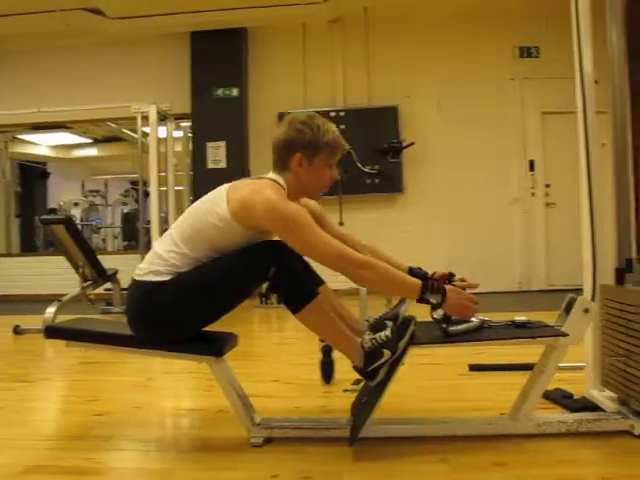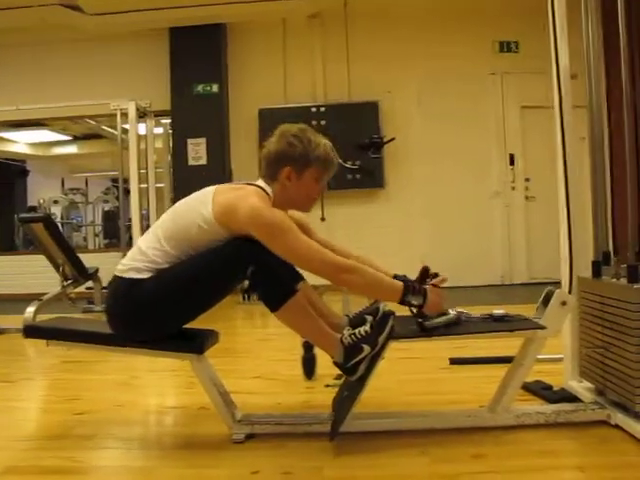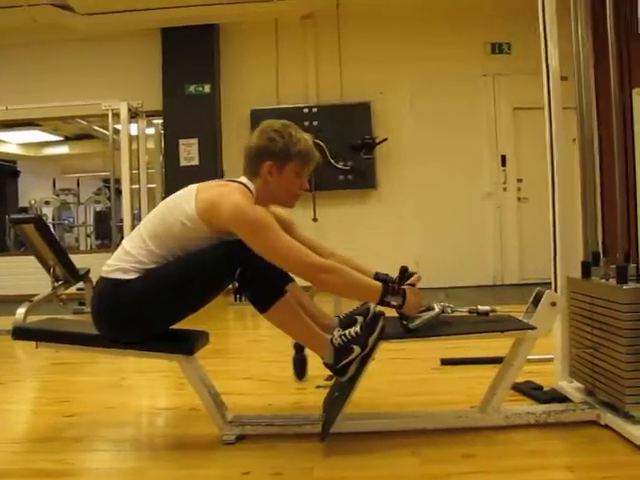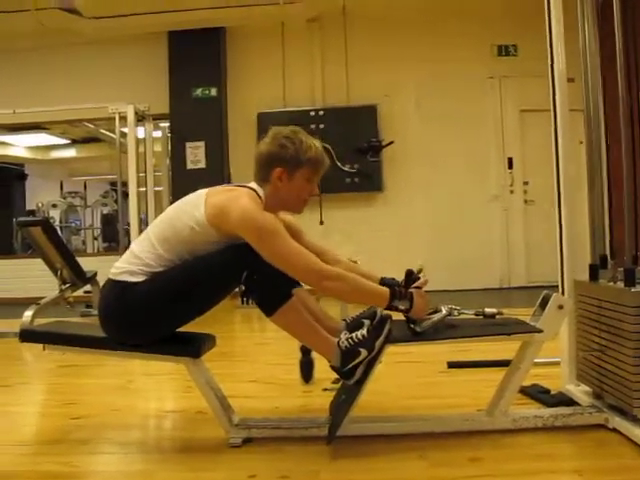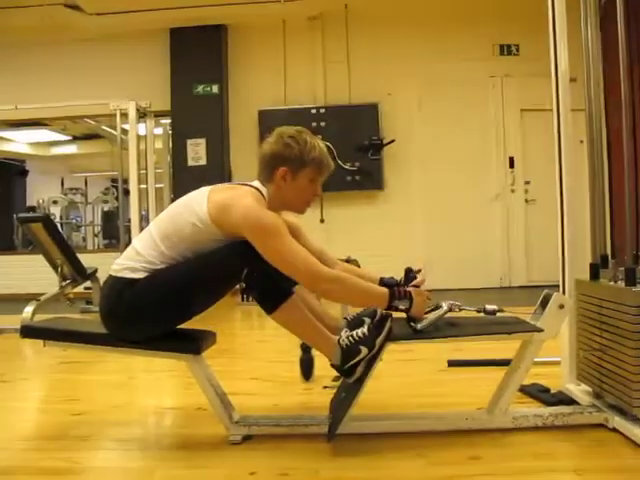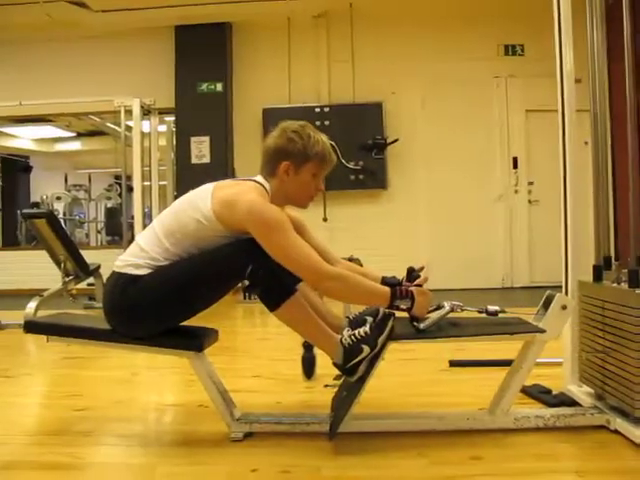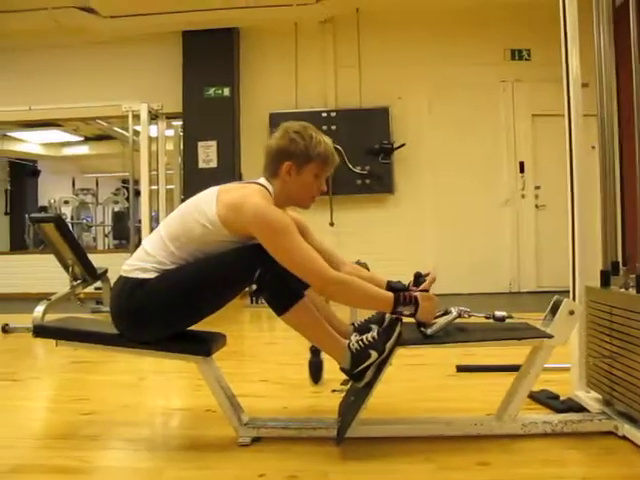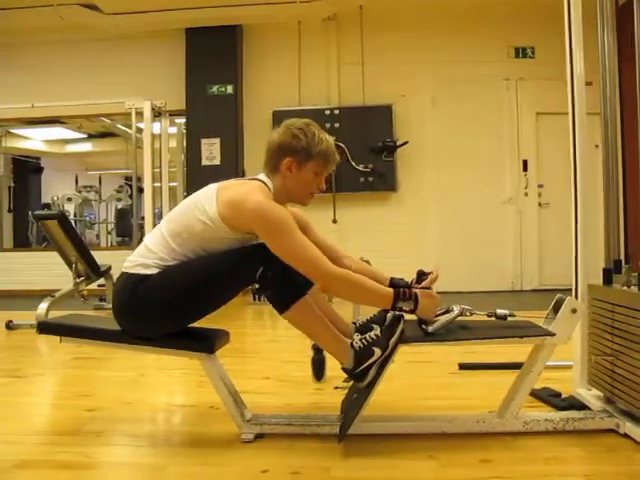
dt=0.2s
person 1, frame 1
left shoulder: (290, 199)
right shoulder: (269, 202)
left elbow: (359, 249)
right elbow: (355, 266)
left wrist: (423, 276)
right wrist: (435, 293)
left hip: (176, 296)
right hip: (154, 304)
left knee: (284, 262)
right knee: (277, 259)
left ankle: (364, 334)
right ankle: (364, 356)
person 1, frame 2
left shoulder: (273, 208)
right shoulder: (255, 209)
left elbow: (344, 258)
right elbow: (339, 272)
left wrist: (406, 282)
right wrist: (414, 296)
left hip: (153, 292)
right hip: (132, 301)
left knee: (268, 261)
right knee: (254, 257)
left ankle: (343, 328)
right ankle: (343, 351)
person 1, frame 3
left shoulder: (262, 208)
right shoulder: (238, 205)
left elbow: (325, 256)
right elbow: (317, 272)
left wrist: (387, 281)
right wrist: (393, 296)
left hip: (141, 294)
right hip: (118, 302)
left knee: (257, 260)
right knee: (243, 259)
left ankle: (333, 329)
right ankle: (333, 351)
person 1, frame 4
left shoulder: (270, 214)
right shoulder: (246, 210)
left elbow: (333, 263)
right elbow: (324, 280)
left wrist: (393, 285)
right wrist: (400, 300)
left hip: (148, 297)
right hip: (126, 304)
left knee: (266, 265)
right knee: (251, 263)
left ankle: (340, 332)
right ankle: (340, 354)
person 1, frame 5
left shoulder: (269, 211)
right shoulder: (250, 210)
left elbow: (332, 267)
right elbow: (322, 282)
left wrist: (392, 286)
right wrist: (400, 301)
left hip: (148, 295)
right hip: (126, 300)
left knee: (266, 261)
right knee: (250, 260)
left ankle: (340, 330)
right ankle: (341, 352)
person 1, frame 6
left shoulder: (273, 208)
right shoulder: (254, 205)
left elbow: (335, 265)
right elbow: (324, 279)
left wrist: (393, 284)
right wrist: (403, 299)
left hip: (152, 290)
right hip: (130, 297)
left knee: (272, 261)
right knee: (256, 258)
left ankle: (343, 330)
right ankle: (343, 350)
person 1, frame 7
left shoulder: (280, 212)
right shoulder: (257, 207)
left elbow: (340, 267)
right elbow: (328, 283)
left wrist: (398, 289)
right wrist: (406, 304)
left hip: (160, 294)
right hip: (137, 301)
left knee: (279, 266)
right knee: (264, 265)
left ankle: (350, 335)
right ankle: (350, 356)
person 1, frame 8
left shoulder: (280, 207)
right shoulder: (257, 203)
left elbow: (341, 261)
right elbow: (328, 278)
left wrist: (402, 286)
right wrist: (406, 301)
left hip: (162, 289)
right hip: (139, 296)
left knee: (278, 265)
right knee: (266, 263)
left ankle: (351, 333)
right ankle: (353, 356)
